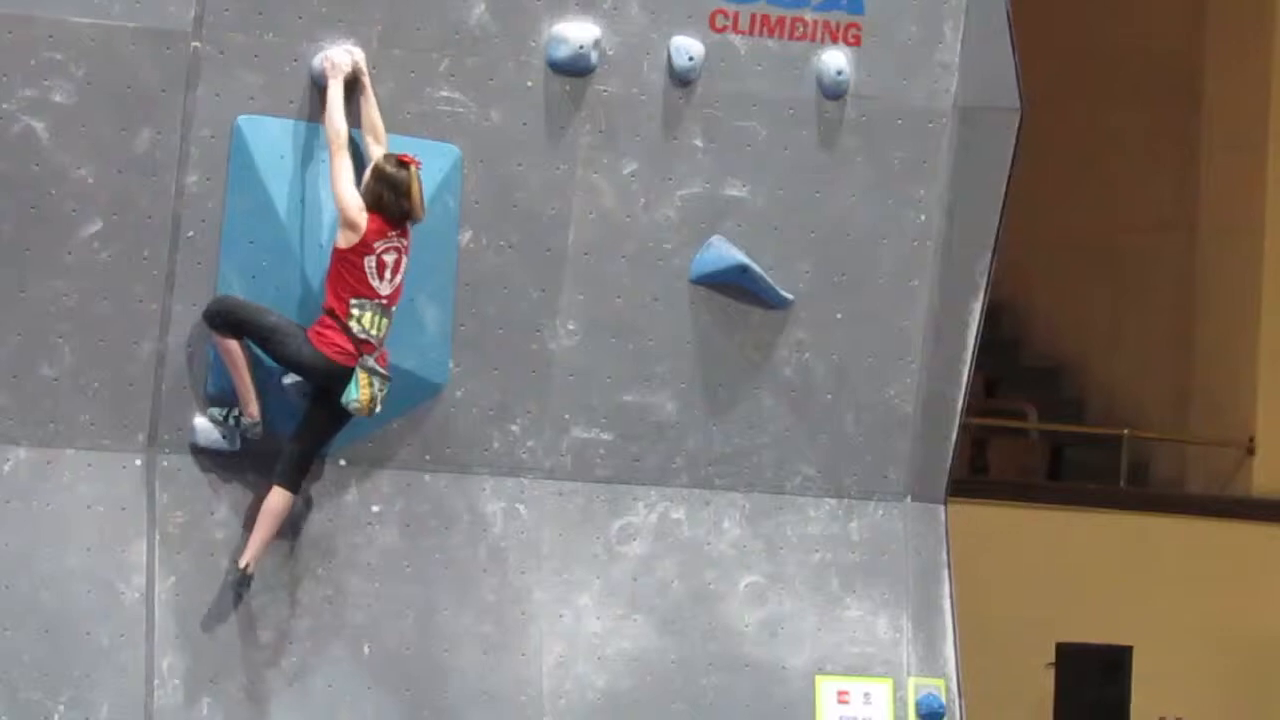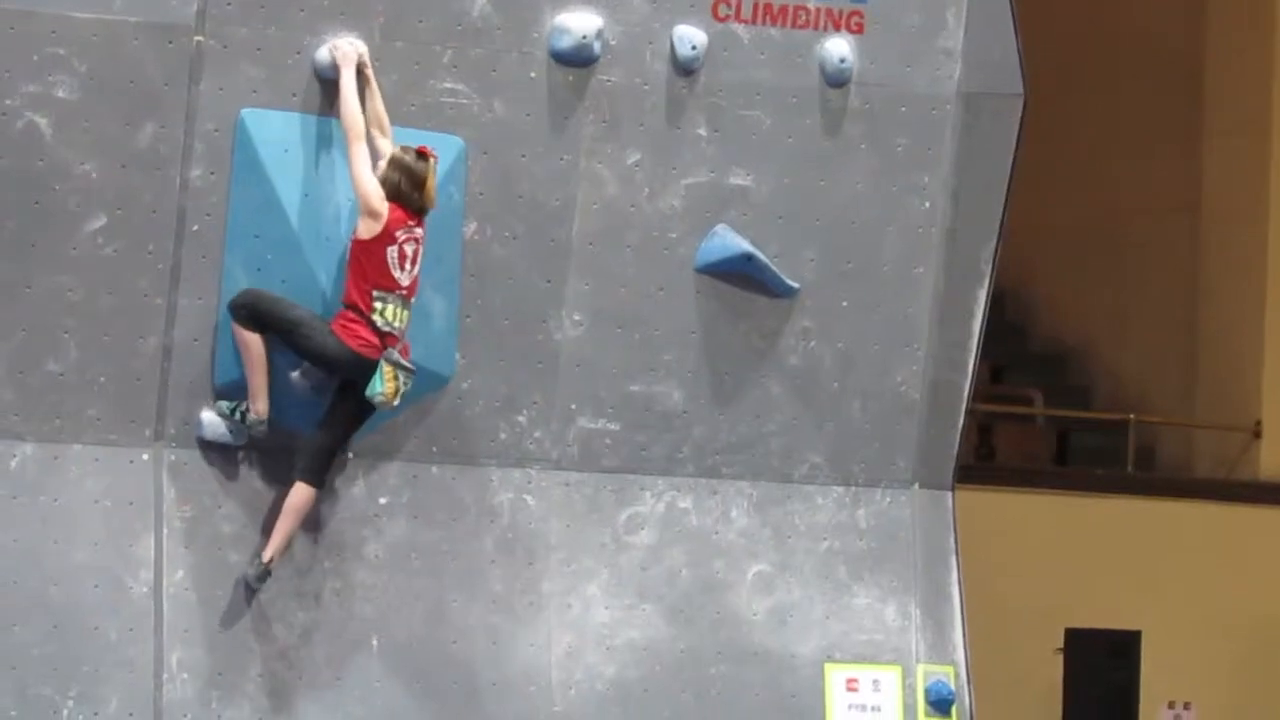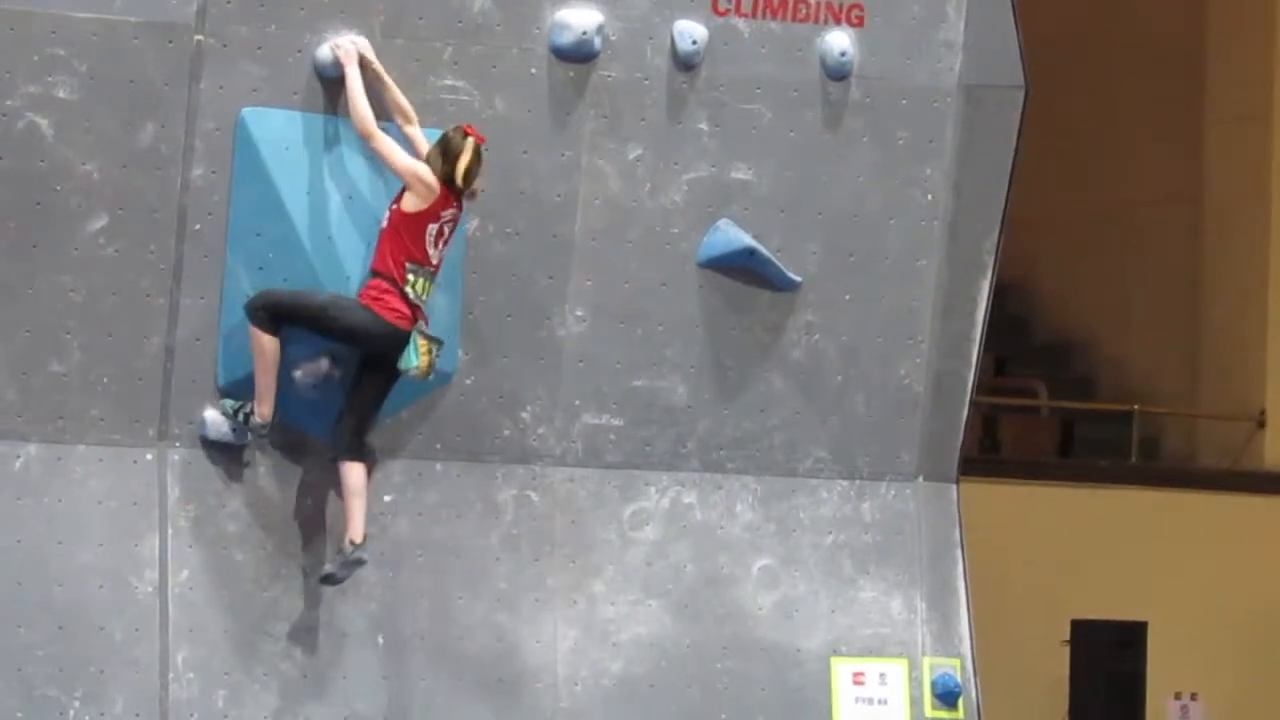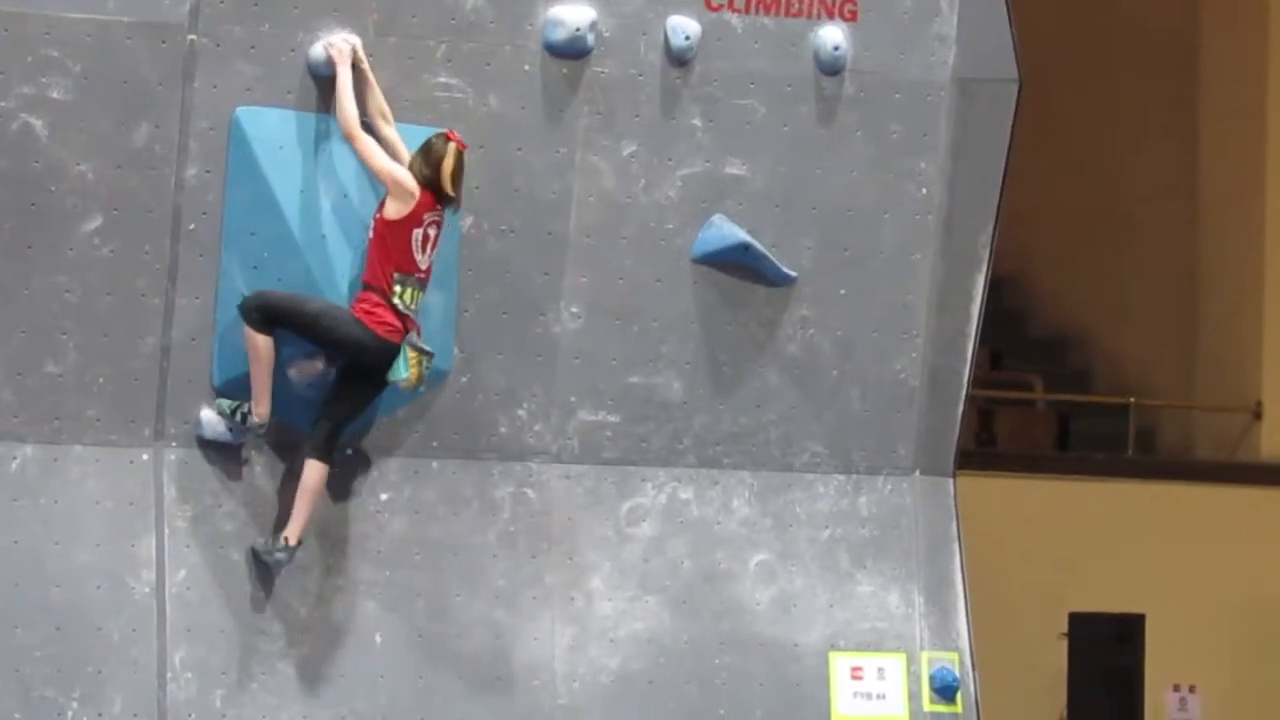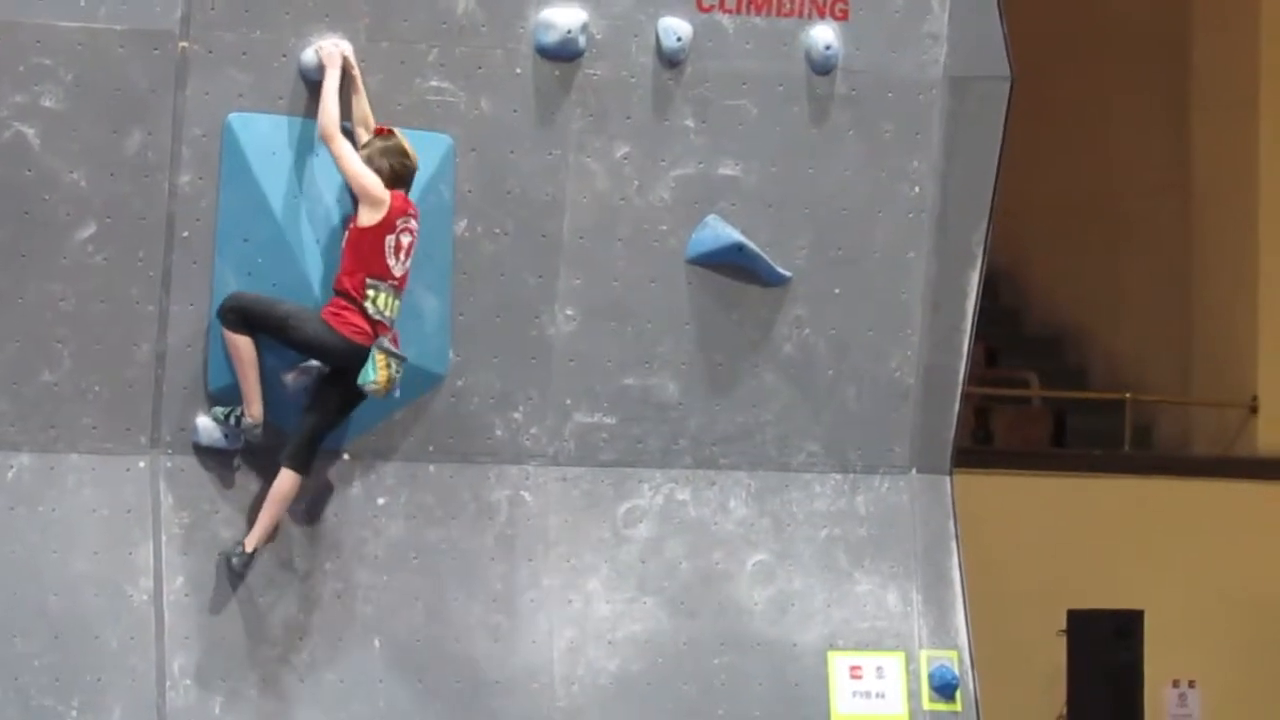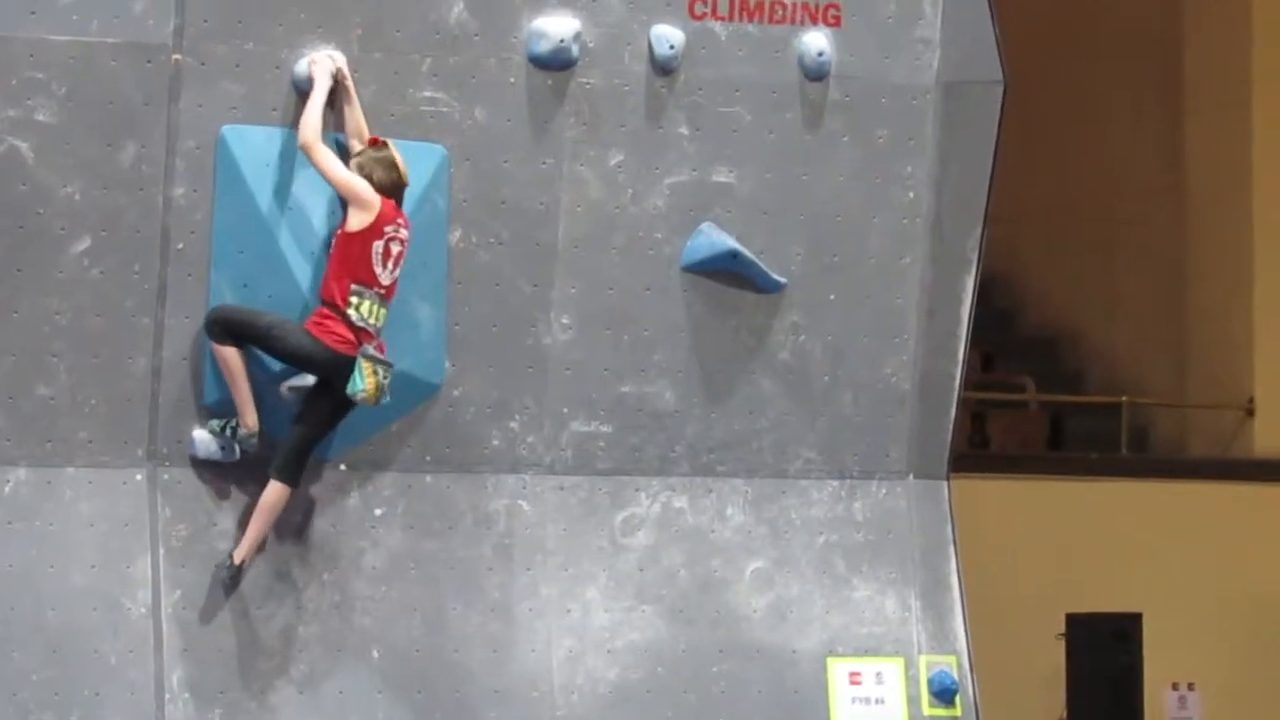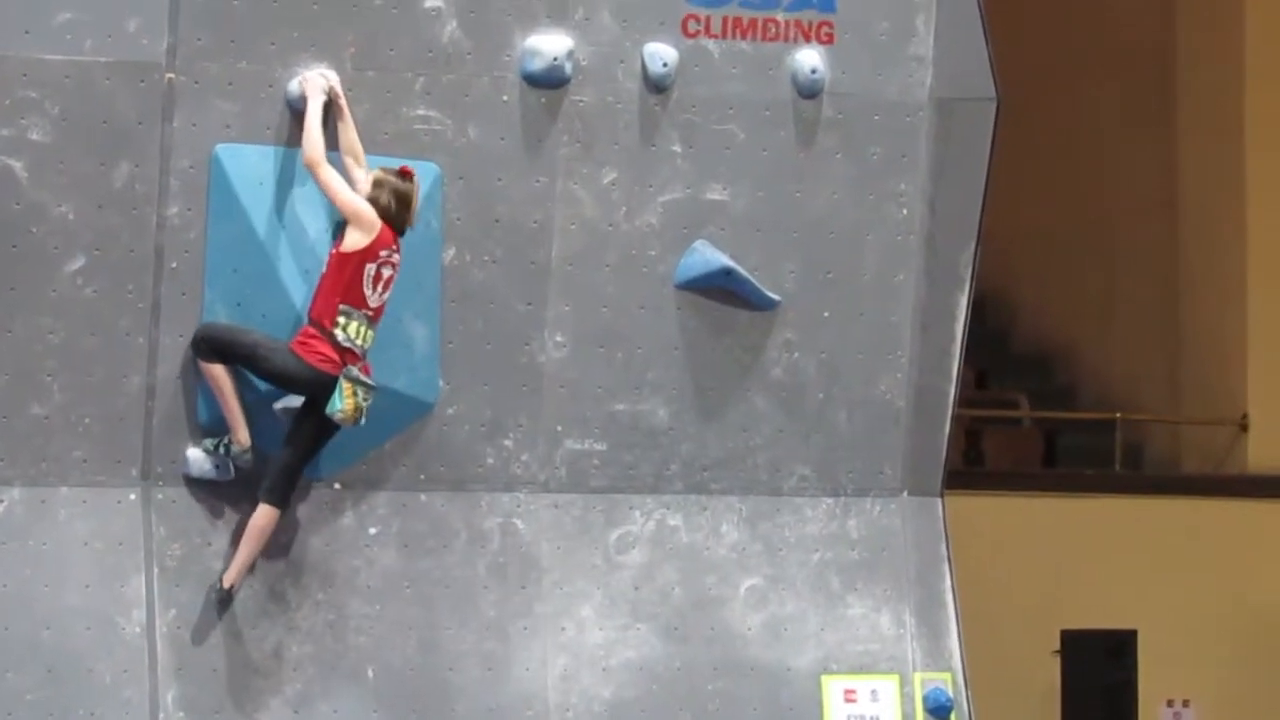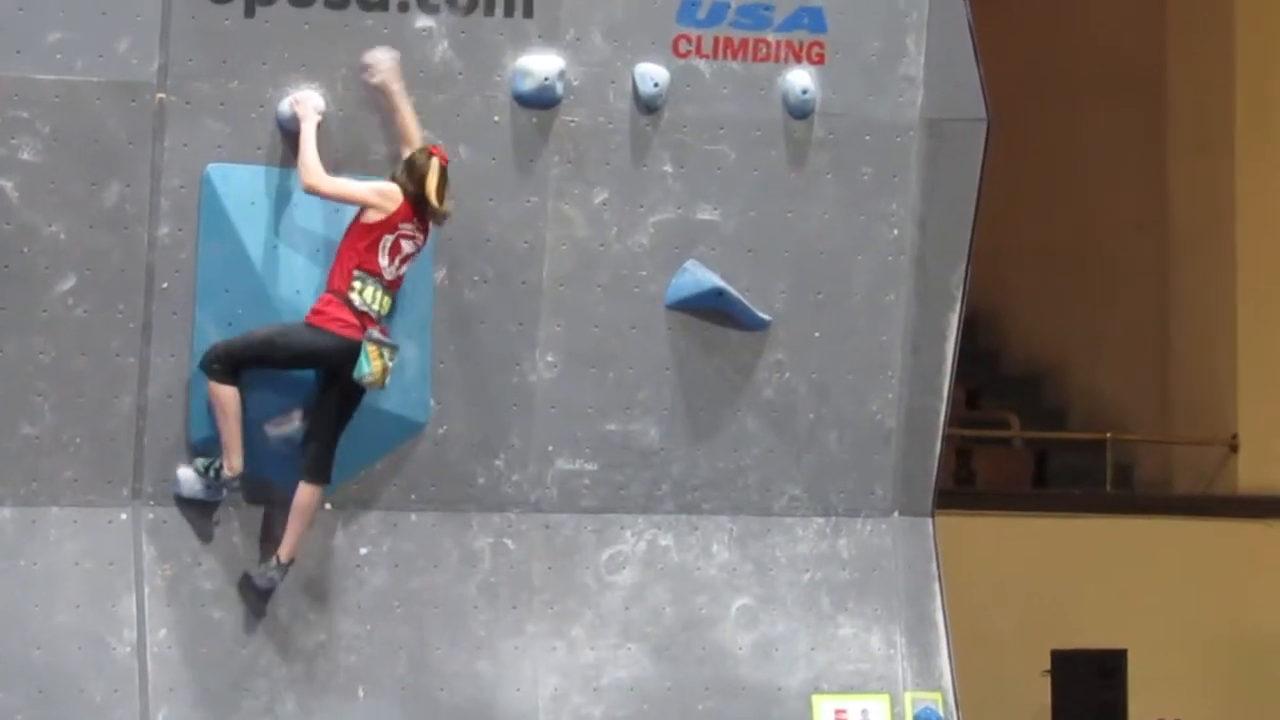
dt=0.5s
person 1, frame 1
left shoulder: (357, 222)
right shoulder: (401, 227)
left elbow: (338, 146)
right elbow: (375, 141)
left wrist: (336, 80)
right wrist: (363, 80)
left hip: (325, 356)
right hip: (362, 372)
left knee: (220, 311)
right knee: (294, 464)
left ankle: (248, 416)
right ankle: (245, 565)
person 1, frame 2
left shoulder: (378, 211)
right shoulder: (415, 219)
left elbow: (356, 136)
right elbow: (380, 135)
left wrist: (347, 69)
right wrist: (366, 71)
left hip: (350, 348)
right hip: (384, 365)
left knee: (246, 305)
right knee: (316, 458)
left ankle: (254, 414)
right ankle: (264, 562)
person 1, frame 3
left shoulder: (426, 183)
right shoulder: (450, 196)
left elbow: (369, 130)
right elbow: (407, 121)
left wrist: (350, 65)
right wrist: (374, 65)
left hip: (377, 319)
right hip: (404, 333)
left knee: (264, 306)
right knee: (350, 434)
left ankle: (258, 415)
right ankle: (353, 543)
person 1, frame 4
left shoulder: (407, 189)
right shoulder: (433, 203)
left elbow: (353, 130)
right elbow: (382, 123)
left wrist: (342, 66)
right wrist: (361, 66)
left hip: (369, 331)
right hip: (393, 344)
left knee: (257, 306)
right knee: (325, 432)
left ankle: (254, 414)
right ankle: (286, 541)
person 1, frame 5
left shoulder: (377, 196)
right shoulder: (407, 208)
left elbow: (330, 133)
right elbow: (365, 132)
left wrist: (333, 70)
right wrist: (353, 74)
left hip: (342, 335)
right hip: (372, 351)
left knee: (234, 308)
right knee: (303, 442)
left ankle: (251, 416)
right ankle: (249, 546)
person 1, frame 6
left shoulder: (368, 200)
right shoulder: (398, 218)
left elbow: (309, 143)
right elbow: (362, 143)
left wrist: (322, 83)
right wrist: (346, 86)
left hip: (326, 344)
right hip: (359, 360)
left knee: (220, 320)
right knee: (292, 454)
left ankle: (246, 426)
right ankle: (238, 558)
person 1, frame 7
left shoulder: (368, 224)
right shoulder: (389, 242)
left elbow: (315, 159)
right elbow: (355, 163)
left wrist: (315, 98)
right wrist: (340, 105)
left hip: (312, 364)
right hip: (347, 383)
left knee: (207, 339)
right knee: (281, 479)
left ankle: (238, 442)
right ankle: (229, 583)
person 1, frame 8
left shoulder: (390, 197)
right shoulder: (425, 216)
left elbow: (314, 181)
right elbow: (422, 151)
left wrist: (307, 121)
right wrist: (392, 86)
left hip: (329, 334)
right hip: (365, 351)
left knee: (218, 358)
right knee: (319, 453)
left ankle: (229, 471)
right ankle: (279, 562)
